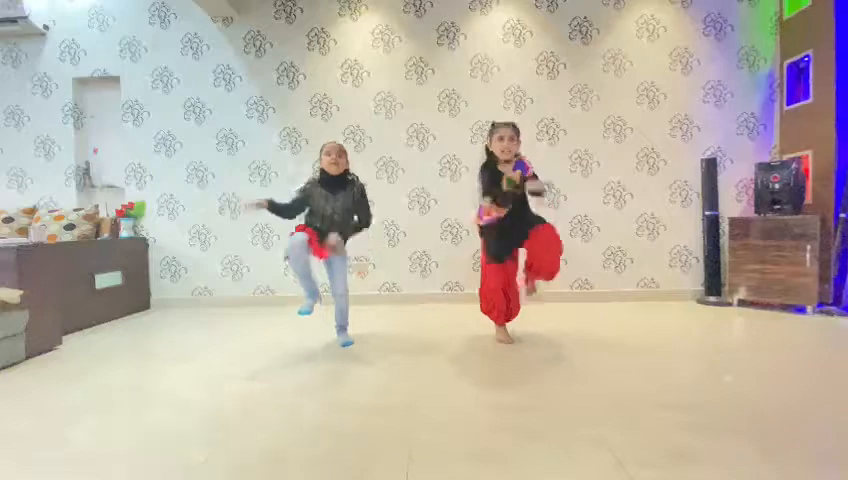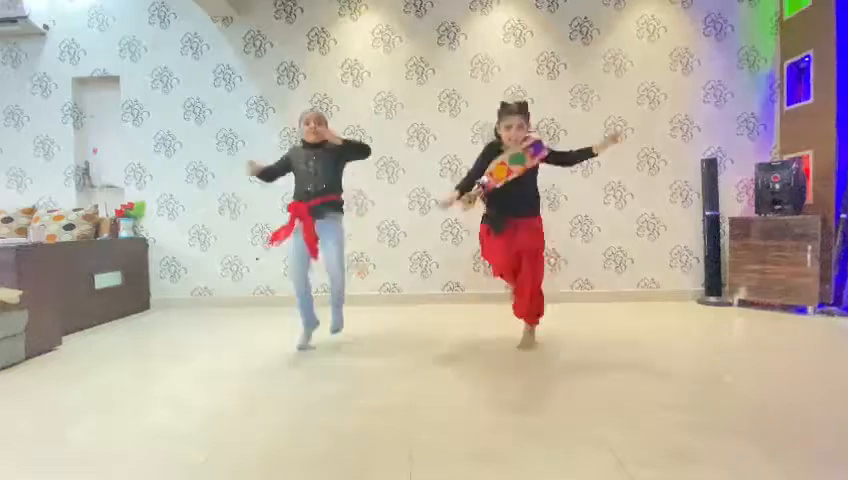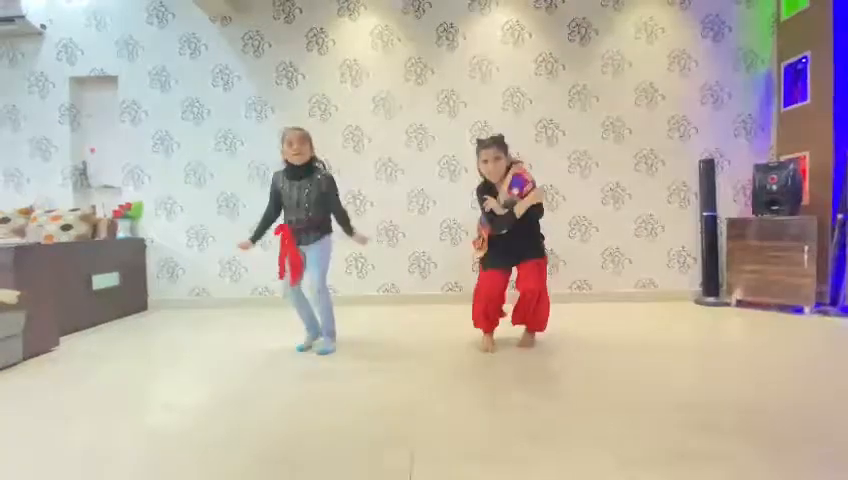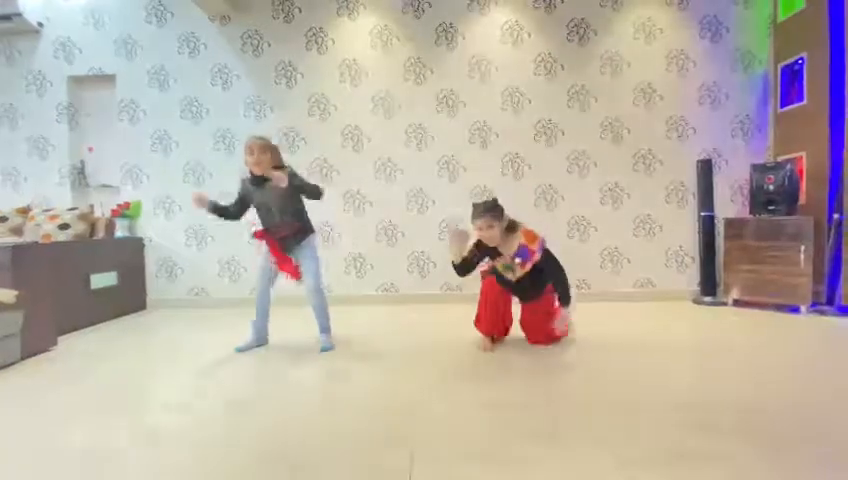
dt=0.3s
person 1, frame 1
left shoulder: (356, 187)
right shoulder: (313, 186)
left elbow: (365, 220)
right elbow: (290, 211)
left wrist: (342, 236)
right wrist: (268, 204)
left hip: (338, 242)
right hip: (311, 236)
left knee: (341, 289)
right knee: (294, 245)
left ankle: (342, 330)
right ankle: (311, 295)
person 1, frame 2
left shoulder: (335, 152)
right shoulder: (295, 154)
left elbow: (364, 151)
right elbow: (270, 174)
left wrist: (339, 142)
right wrist: (257, 170)
left hip: (329, 217)
right hip: (303, 220)
left knee: (334, 269)
right knee: (296, 273)
left ankle: (337, 309)
right ankle: (308, 325)
person 1, frame 3
left shoulder: (322, 178)
right shoulder: (279, 178)
left elbow: (336, 209)
right elbow: (272, 212)
left wrist: (352, 233)
right wrist: (253, 239)
left hip: (318, 238)
right hip: (292, 240)
left knee: (317, 284)
right knee: (290, 288)
left ankle: (328, 336)
right ankle: (313, 332)
person 1, frame 4
left shoulder: (286, 176)
right shoulder: (248, 185)
left elbow: (316, 193)
right elbow: (235, 213)
left wrist: (289, 183)
right wrist: (210, 205)
left hip: (302, 239)
right hip: (275, 243)
left knee: (313, 285)
right knee: (263, 286)
left ankle: (325, 333)
right ankle: (259, 335)
person 2, frame 1
left shoulder: (521, 165)
right shoulder: (488, 170)
left elbow: (538, 189)
right elbow: (497, 198)
left wrist: (526, 182)
right wrist: (526, 186)
left hip: (524, 222)
right hip: (498, 230)
left knee: (550, 247)
right knee: (498, 280)
left ankle: (531, 279)
right ankle: (500, 324)
person 2, frame 2
right shoulder: (491, 150)
left elbow: (567, 159)
right elbow: (473, 175)
left wrist: (598, 148)
right wrist: (457, 193)
left hip: (527, 219)
right hip: (499, 219)
left knee: (530, 269)
right knee: (502, 259)
left ankle: (530, 326)
right ankle: (515, 277)
person 2, frame 3
right shoulder: (484, 191)
left elbow: (536, 213)
right elbow: (496, 225)
left wrist: (501, 206)
right wrist: (524, 204)
left hip: (529, 247)
right hip: (498, 246)
right knee: (489, 290)
left ankle: (530, 328)
right ankle: (488, 331)
person 2, frame 4
left shoulder: (529, 244)
right shoulder: (484, 244)
left elbow: (557, 272)
right elbow: (463, 271)
left wrist: (564, 309)
right wrist: (458, 249)
left hip: (531, 285)
right hip: (505, 279)
left knee: (541, 337)
right ankle: (489, 334)
